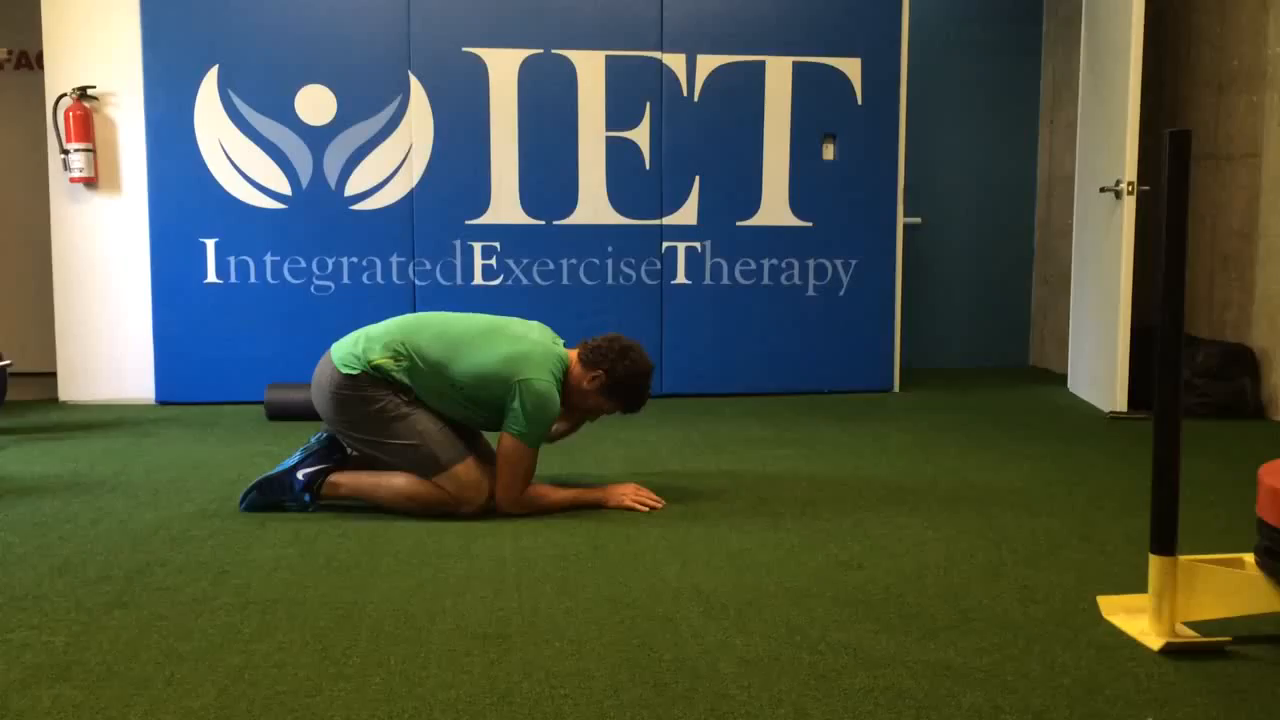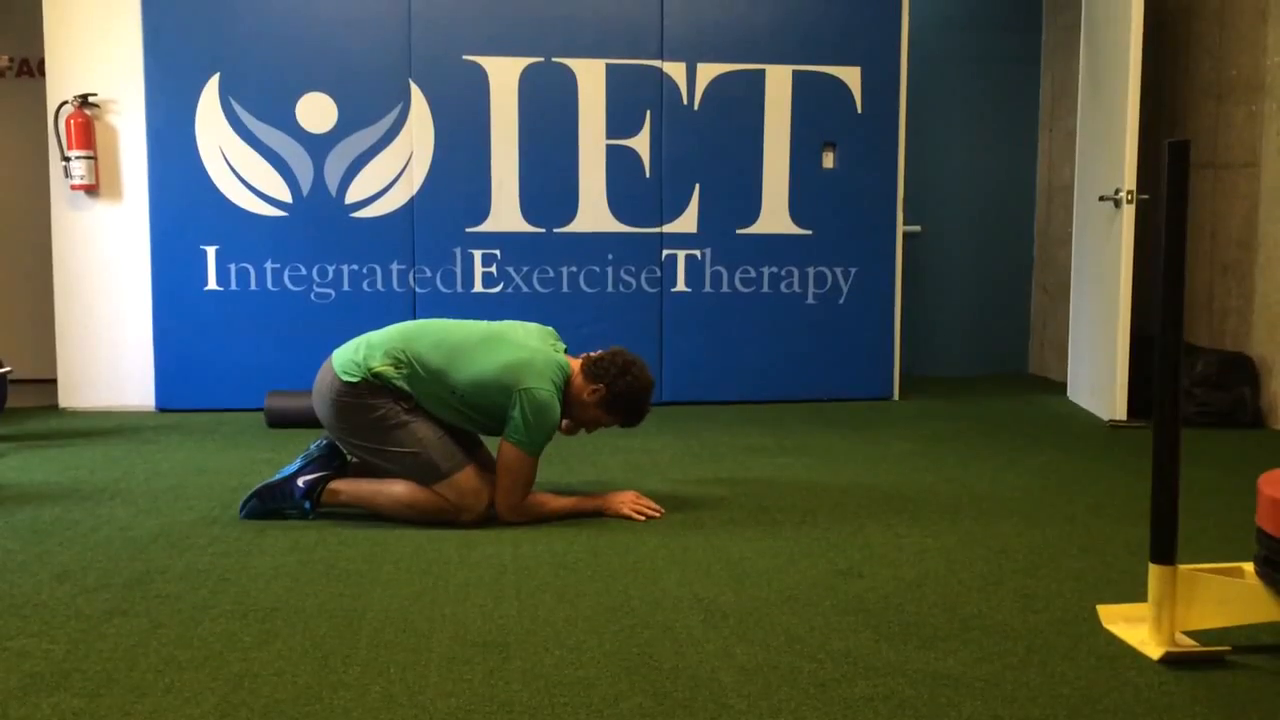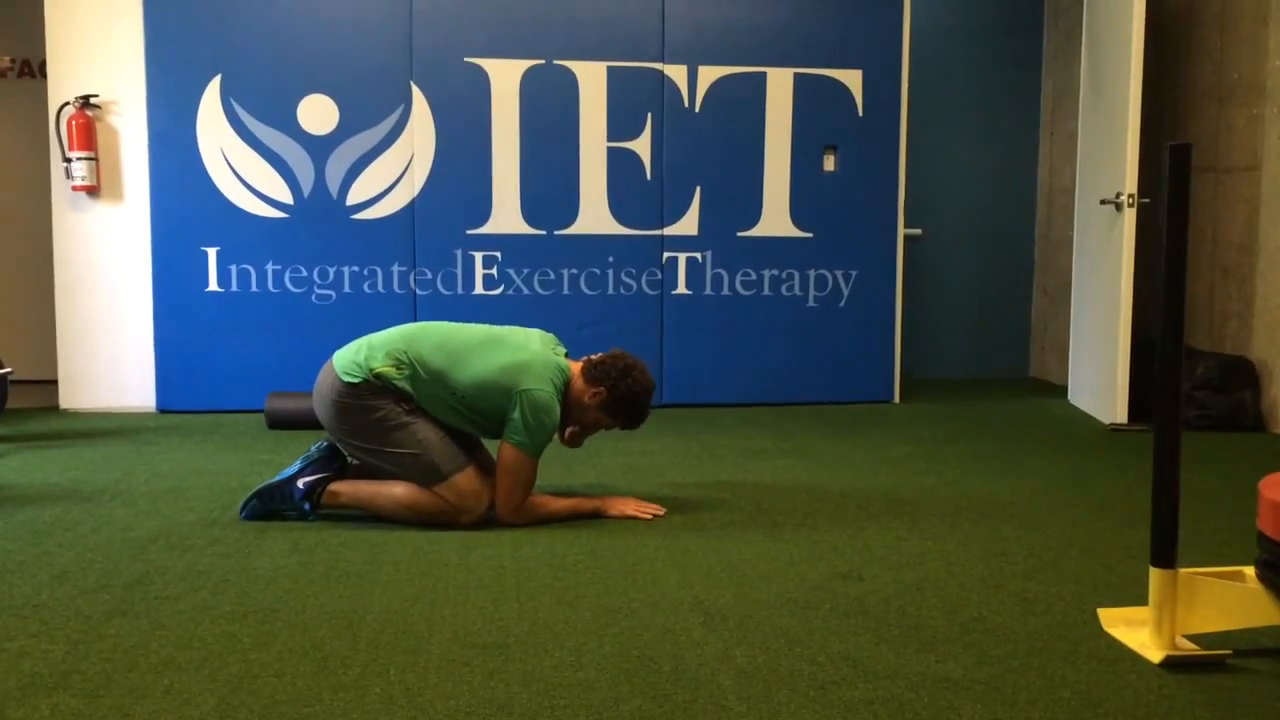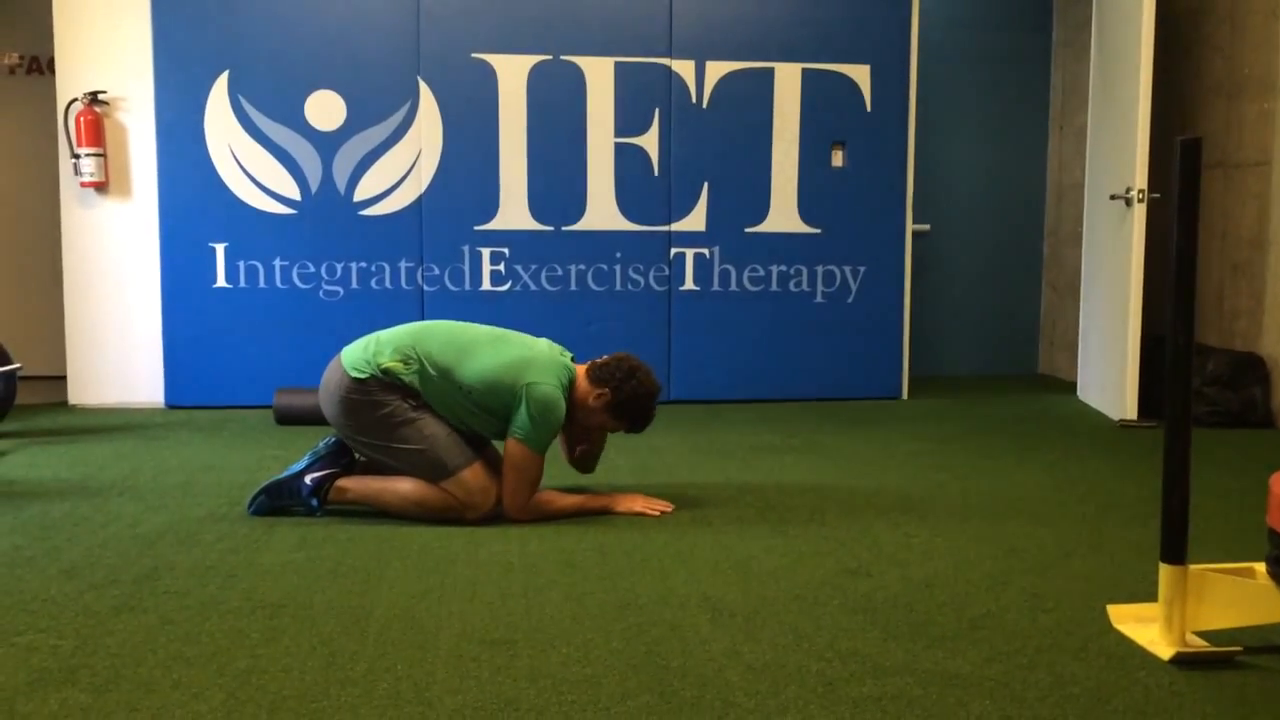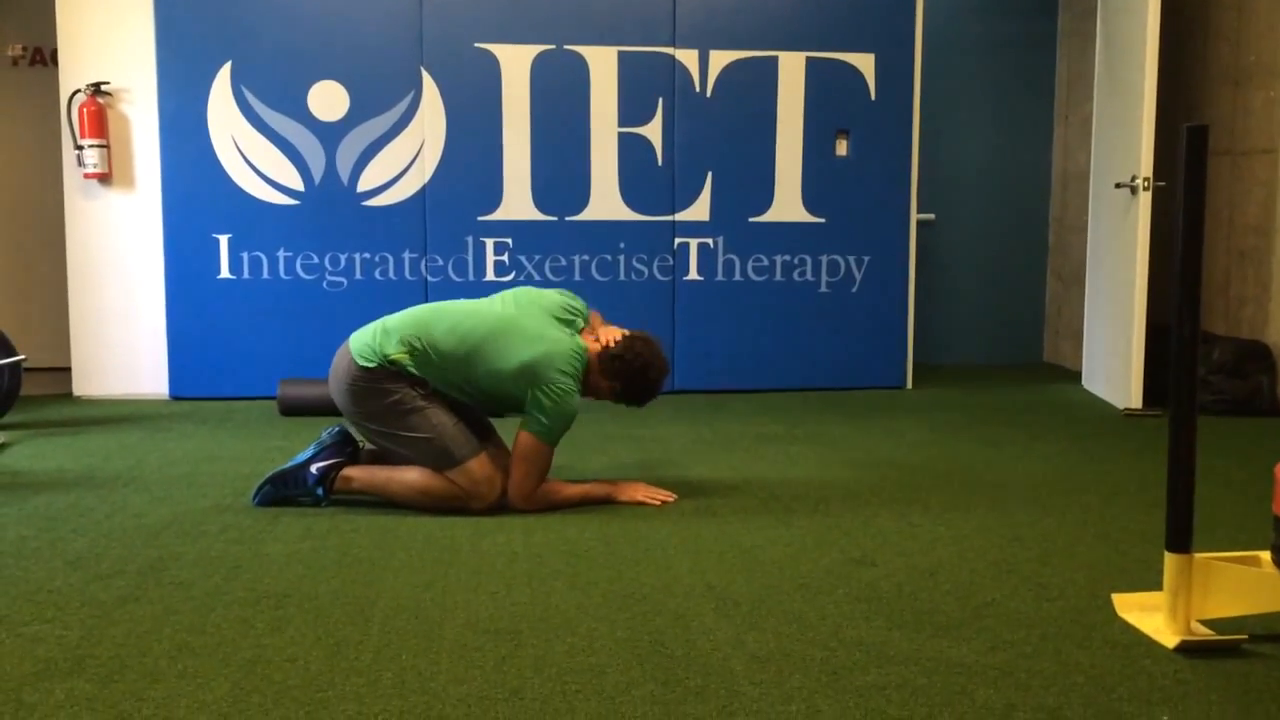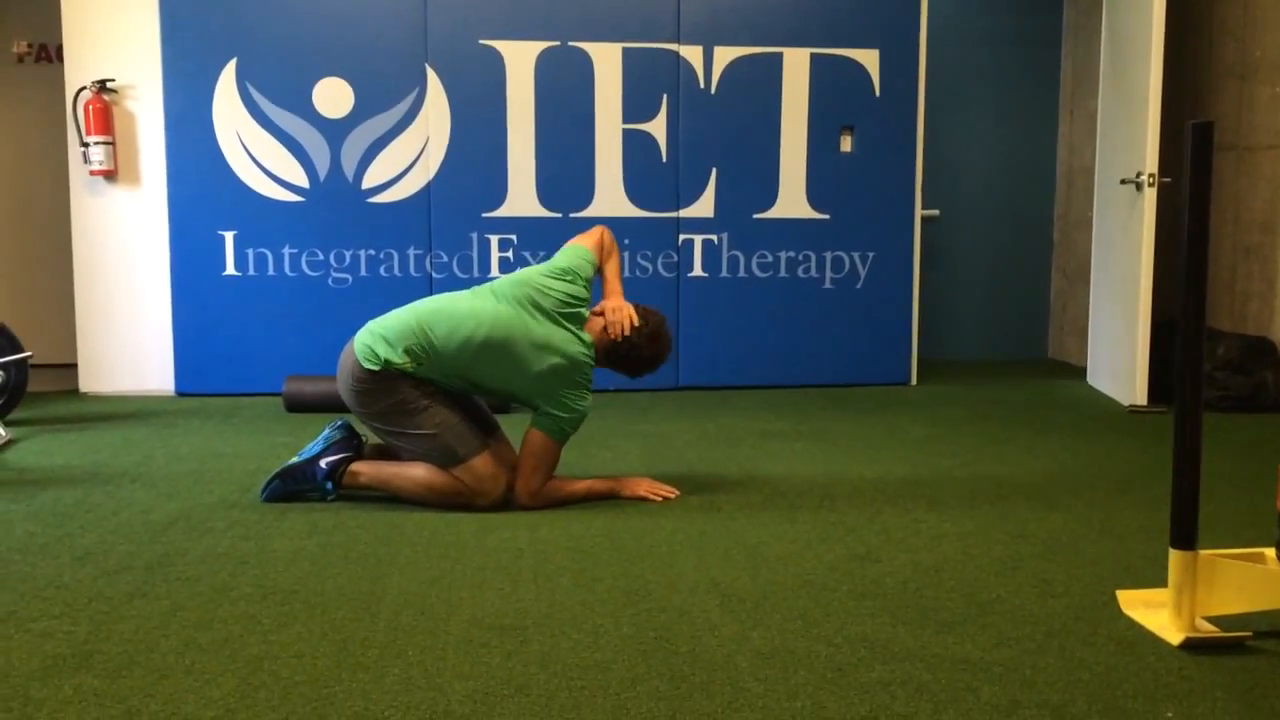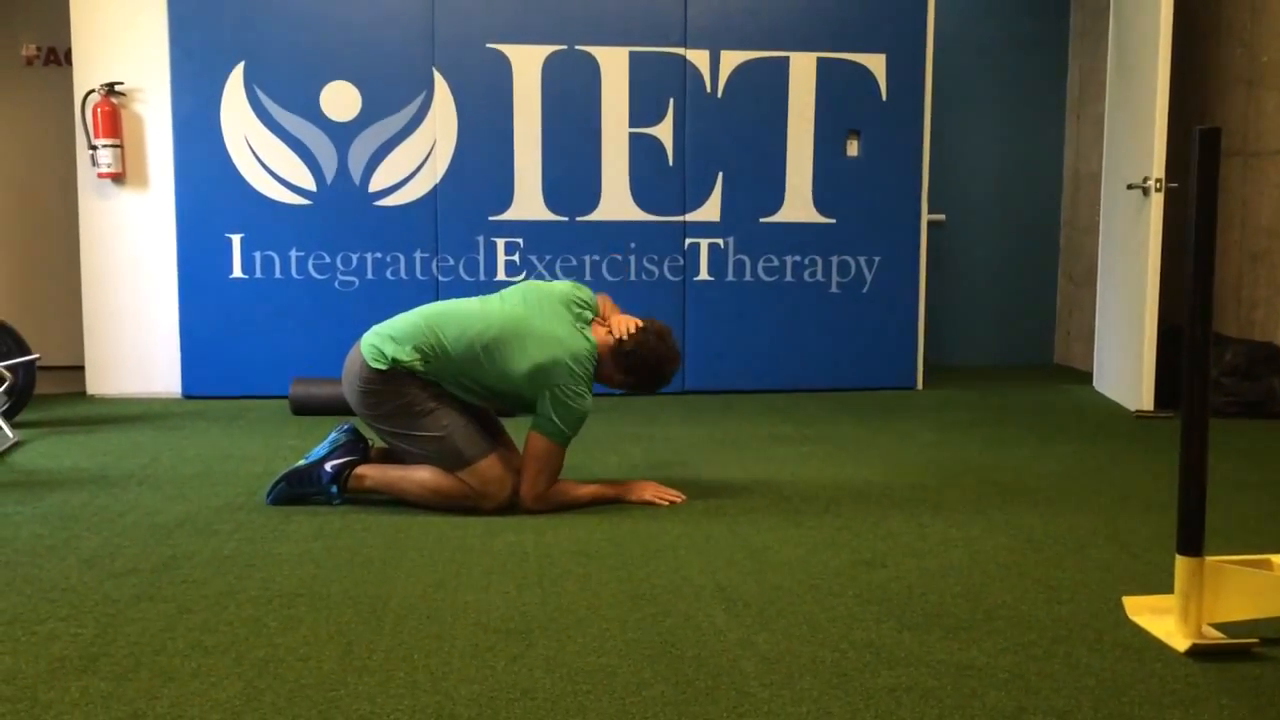
dt=0.5s
person 1, frame 1
left shoulder: (546, 339)
right shoulder: (539, 386)
left elbow: (546, 433)
right elbow: (511, 498)
left wrist: (578, 419)
right wrist: (601, 495)
left hip: (365, 364)
right hip: (353, 382)
left knee: (485, 470)
right knee: (471, 493)
left ankle: (343, 455)
right ankle: (315, 482)
person 1, frame 2
left shoulder: (549, 341)
right shoulder: (539, 394)
left elbow: (565, 423)
right elbow: (511, 506)
right wrist: (601, 503)
left hip: (364, 371)
right hip: (355, 388)
left knee: (483, 479)
right knee: (471, 501)
left ankle: (344, 461)
right ankle: (316, 489)
person 1, frame 3
left shoulder: (550, 348)
right shoulder: (538, 395)
left elbow: (569, 437)
right elbow: (510, 508)
left wrist: (584, 414)
right wrist: (600, 505)
left hip: (364, 372)
right hip: (355, 390)
left knee: (484, 481)
right knee: (470, 503)
left ankle: (343, 464)
right ankle: (318, 491)
person 1, frame 4
left shoulder: (559, 360)
right shoulder: (544, 393)
left elbow: (582, 463)
right elbow: (518, 505)
left wrist: (594, 429)
right wrist: (610, 503)
left hip: (370, 370)
right hip: (362, 386)
left knee: (491, 476)
right knee: (477, 499)
left ankle: (350, 461)
right ankle: (326, 487)
person 1, frame 5
left shoulder: (566, 305)
right shoulder: (559, 386)
left elbow: (595, 320)
right elbow: (522, 494)
left wrist: (605, 331)
right wrist: (613, 491)
left hip: (377, 351)
right hip: (371, 374)
left knee: (498, 466)
right knee: (484, 489)
left ankle: (354, 453)
right ankle: (332, 476)
person 1, frame 6
left shoulder: (566, 286)
right shoulder: (570, 388)
left elbow: (601, 235)
right elbow: (528, 492)
left wrist: (614, 295)
right wrist: (617, 487)
left hip: (383, 345)
right hip: (377, 372)
left knee: (502, 465)
right knee: (489, 486)
left ankle: (357, 449)
right ankle: (339, 471)
person 1, frame 7
left shoulder: (572, 298)
right shoulder: (570, 387)
left elbow: (603, 300)
right elbow: (533, 495)
left wrist: (615, 318)
right wrist: (622, 491)
left hip: (389, 351)
right hip: (383, 375)
left knee: (509, 467)
right knee: (496, 489)
left ankle: (363, 452)
right ankle: (345, 475)
